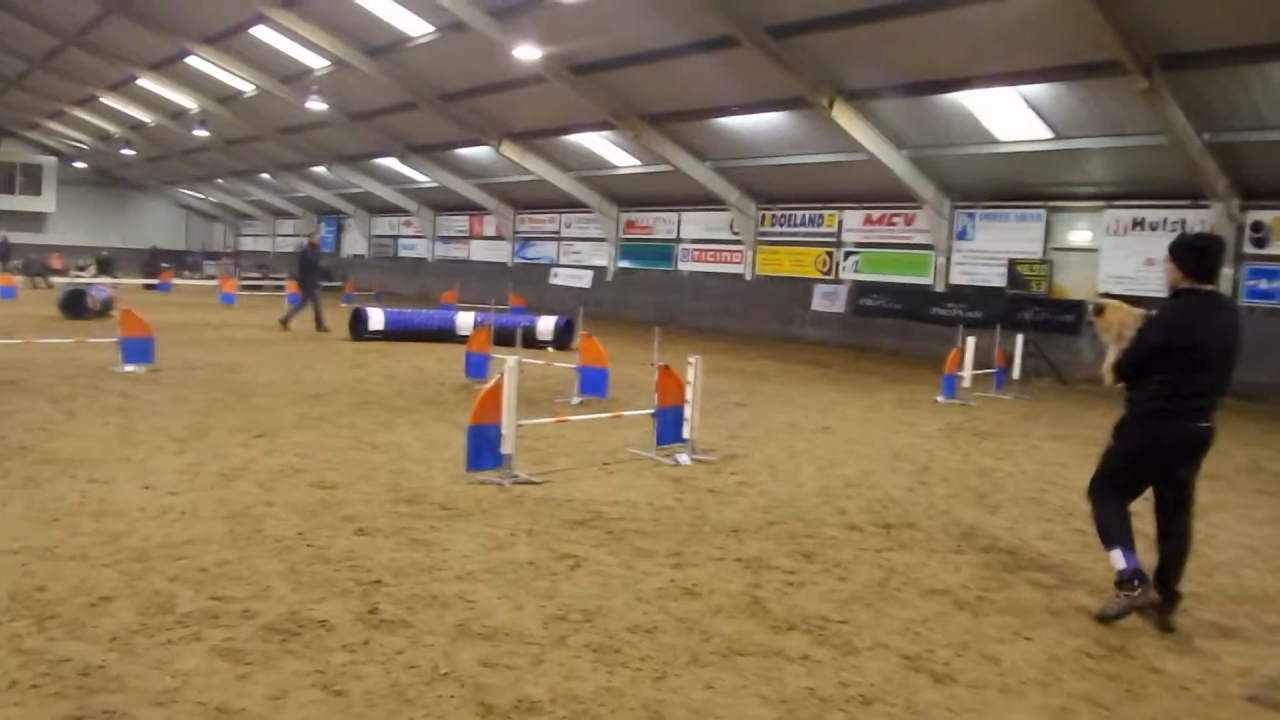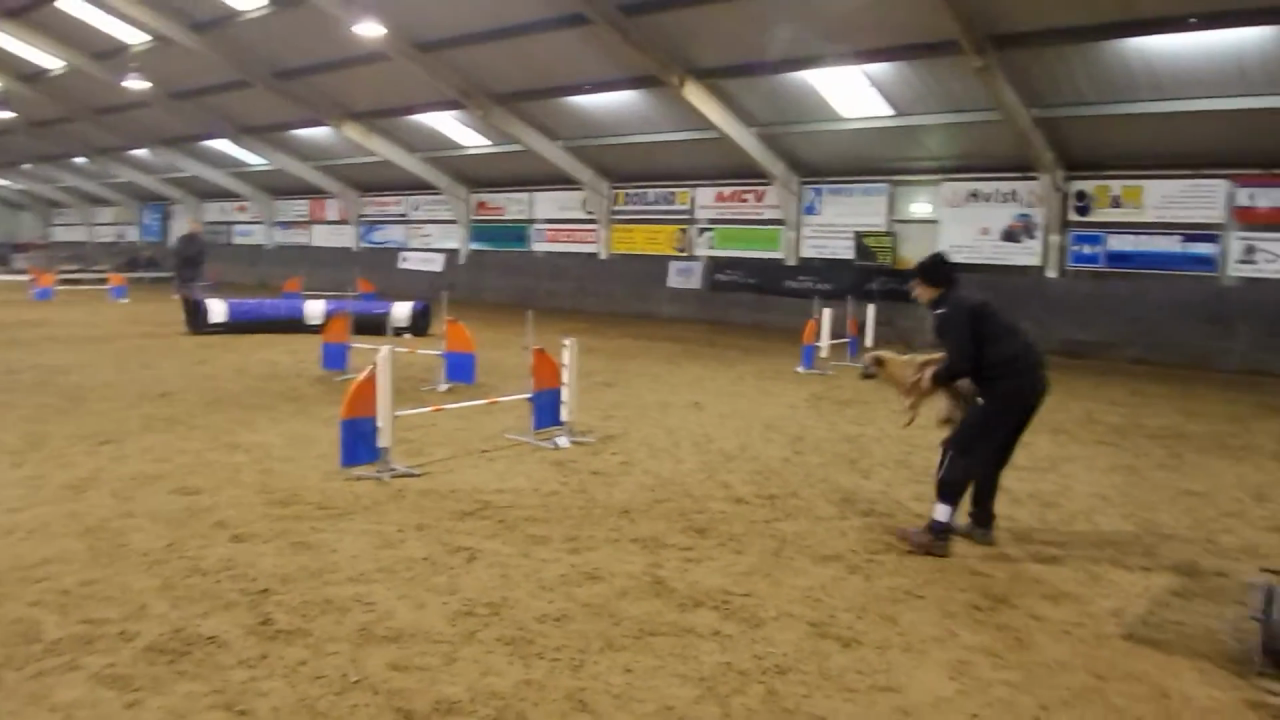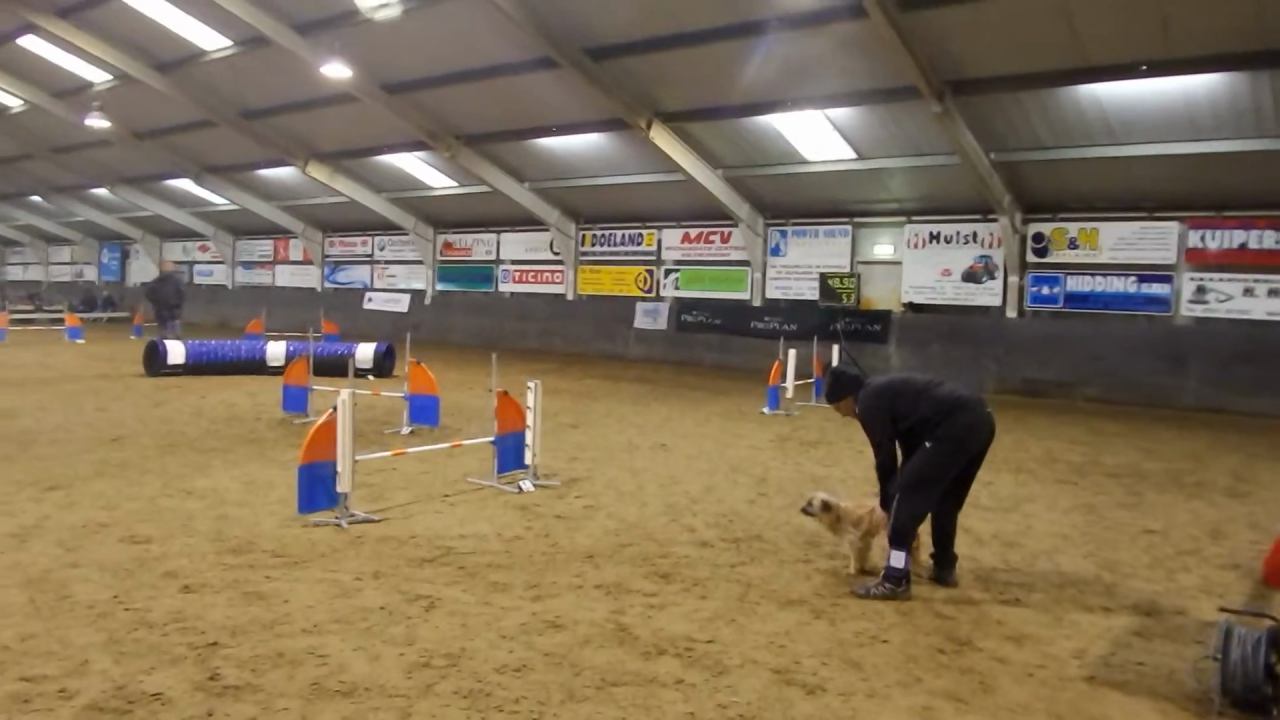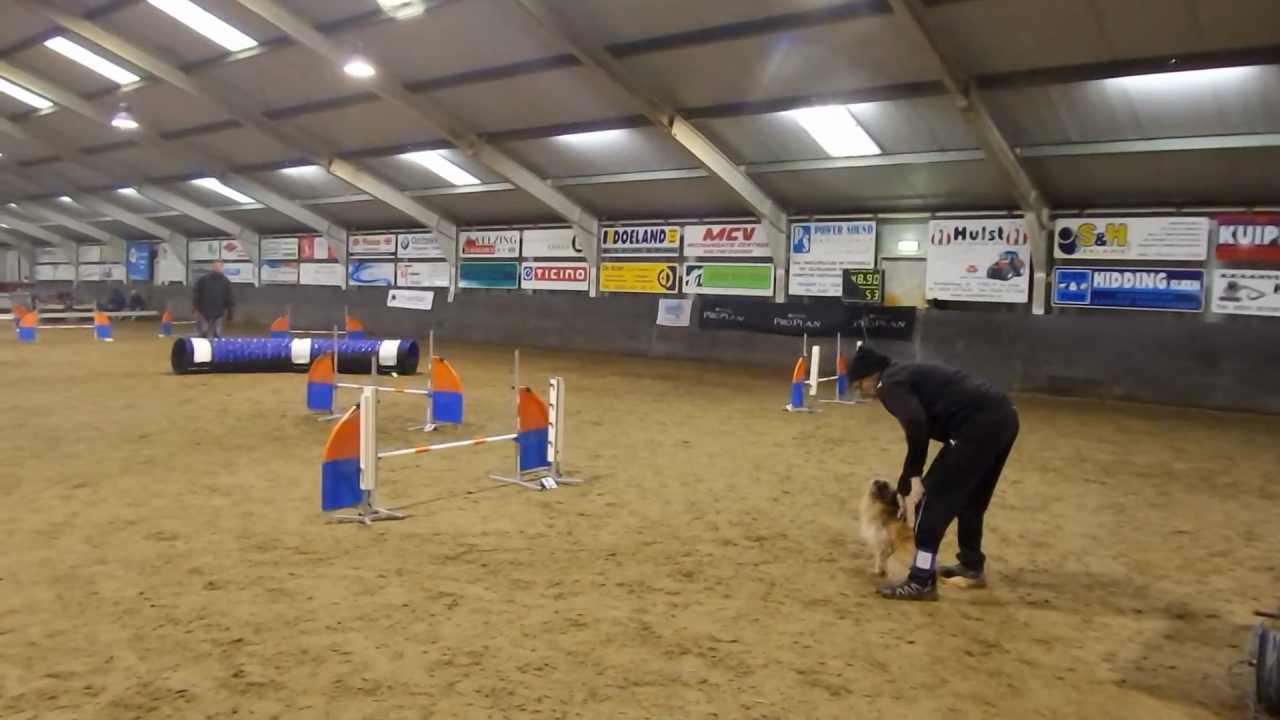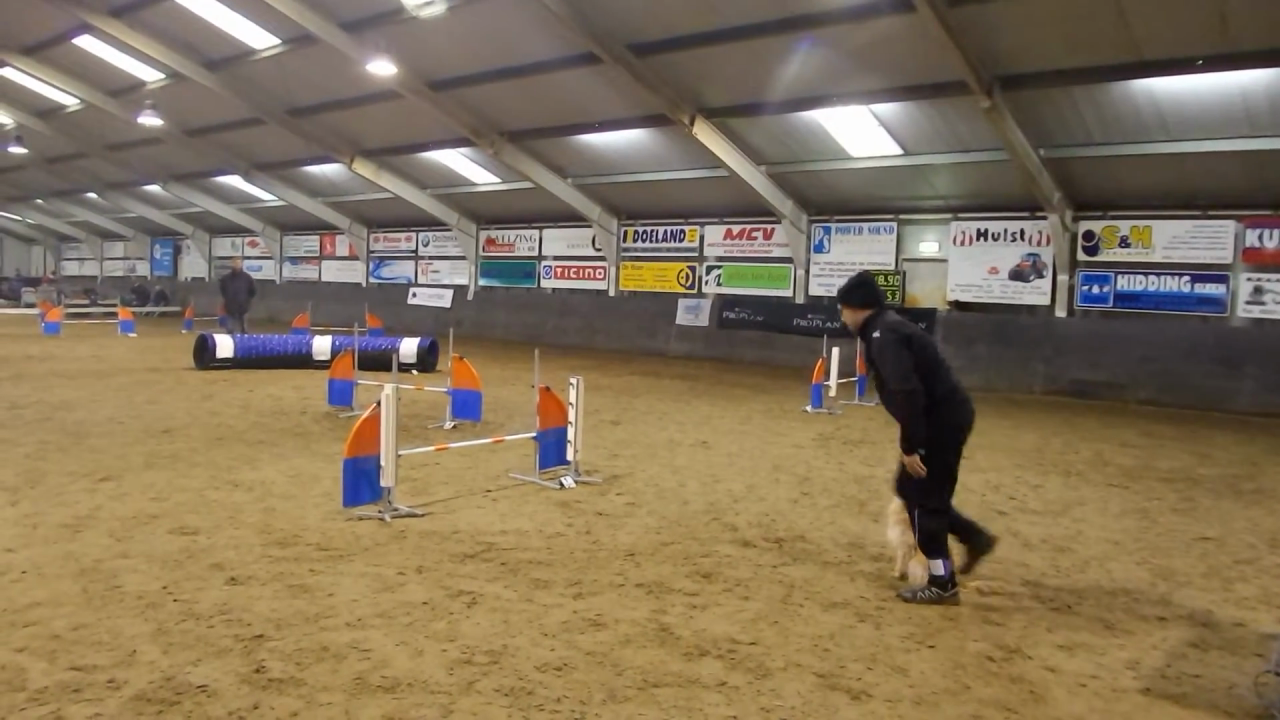
dt=1s
person 1, frame 1
left shoulder: (1169, 315)
right shoulder: (1228, 314)
left elbow: (1125, 369)
left wrist: (1121, 364)
left hip: (1151, 425)
right hip: (1197, 428)
left knee: (1106, 493)
right knee: (1176, 513)
left ankle: (1132, 582)
right ankle: (1163, 601)
person 1, frame 2
left shoulder: (948, 311)
right shoulder: (963, 304)
left elbow: (960, 362)
left wrist: (934, 379)
right wrist: (941, 374)
left hip: (1009, 385)
right hip: (1030, 379)
left knee: (959, 450)
right knee: (990, 453)
left ankle: (938, 531)
right ankle: (981, 523)
person 1, frame 3
left shoulder: (869, 403)
right shoulder: (885, 390)
left elbow: (885, 459)
right elbow: (911, 448)
left wrist: (887, 504)
right wrist: (893, 501)
left hip: (955, 428)
right hip: (980, 419)
left knee: (904, 498)
right knee: (946, 499)
left ankle: (895, 581)
right ankle: (944, 567)
person 1, frame 4
left shoulder: (891, 383)
right shoulder: (906, 376)
left elbow: (916, 425)
right elbow: (921, 428)
left wrist: (915, 472)
right wrist: (904, 487)
left hip: (979, 424)
right hip: (1003, 416)
left knee: (933, 496)
right knee: (971, 497)
left ankle: (921, 581)
right ankle: (971, 566)
person 1, frame 5
left shoulder: (882, 335)
right shoulder: (891, 328)
left elbow: (907, 392)
left wrist: (909, 447)
right wrist: (912, 443)
left hip: (940, 421)
right hip: (945, 416)
left knee: (925, 501)
right knee: (911, 489)
left ankle: (943, 584)
right ankle: (975, 539)
